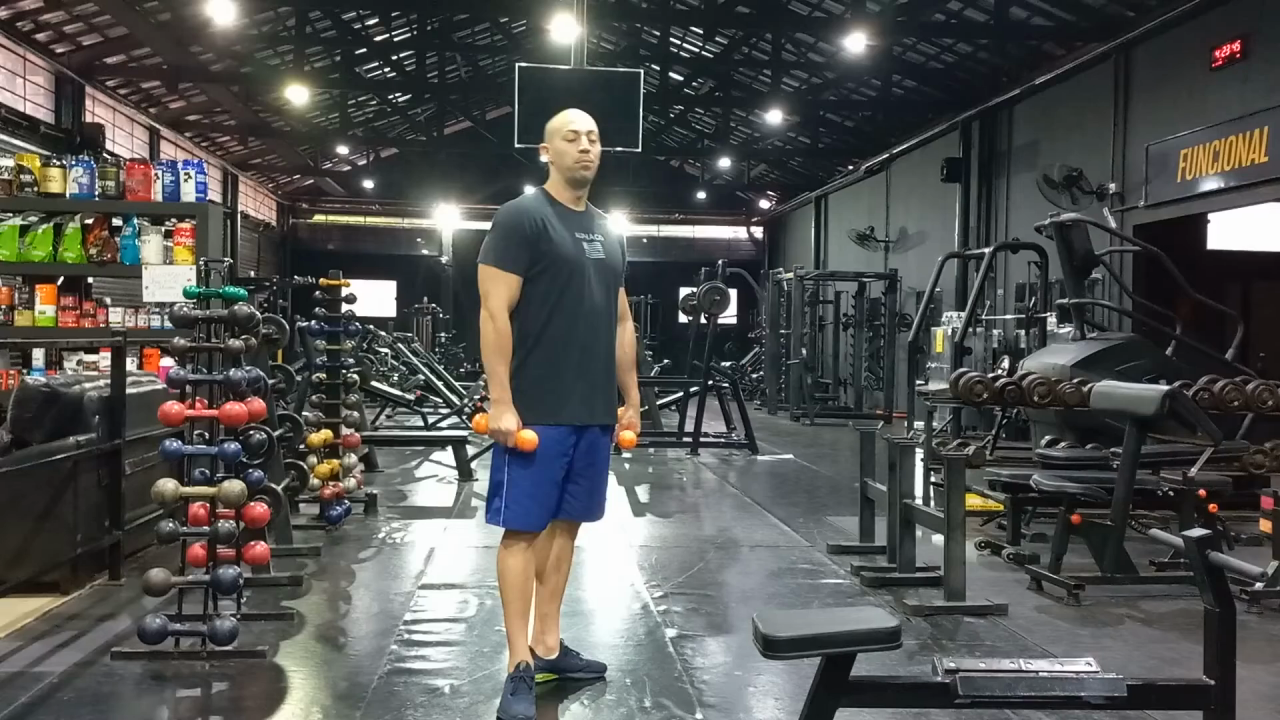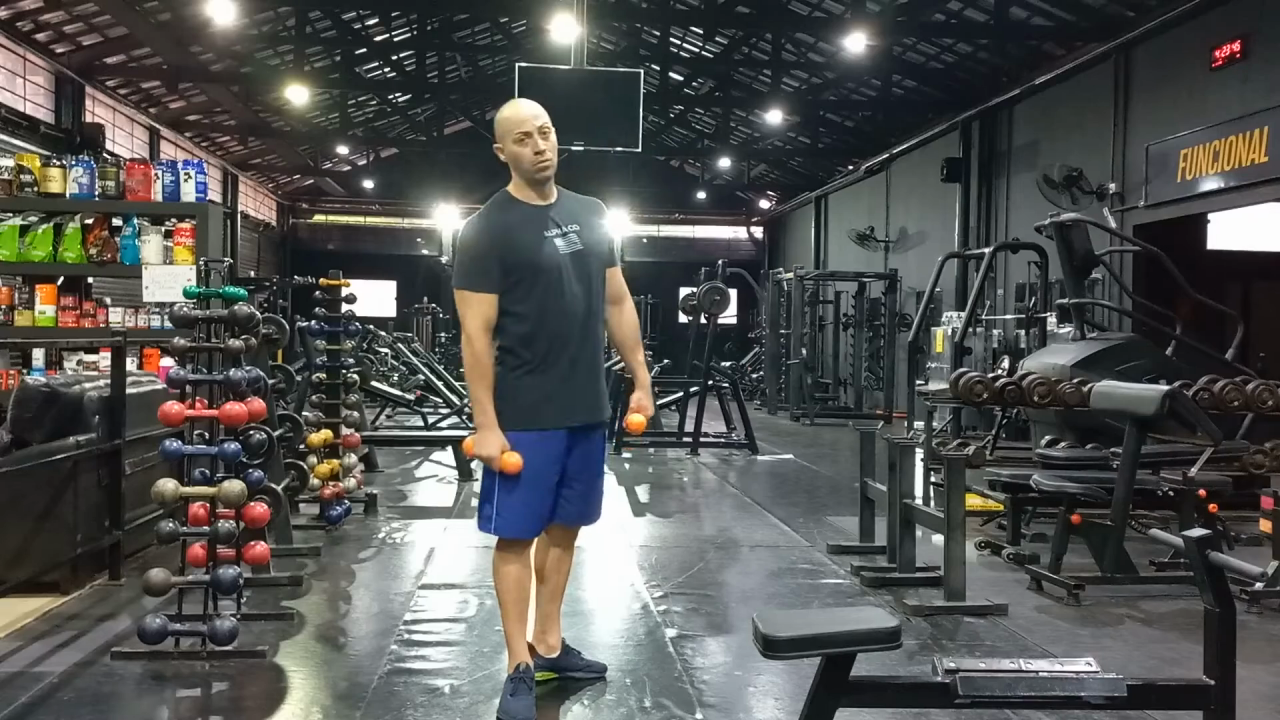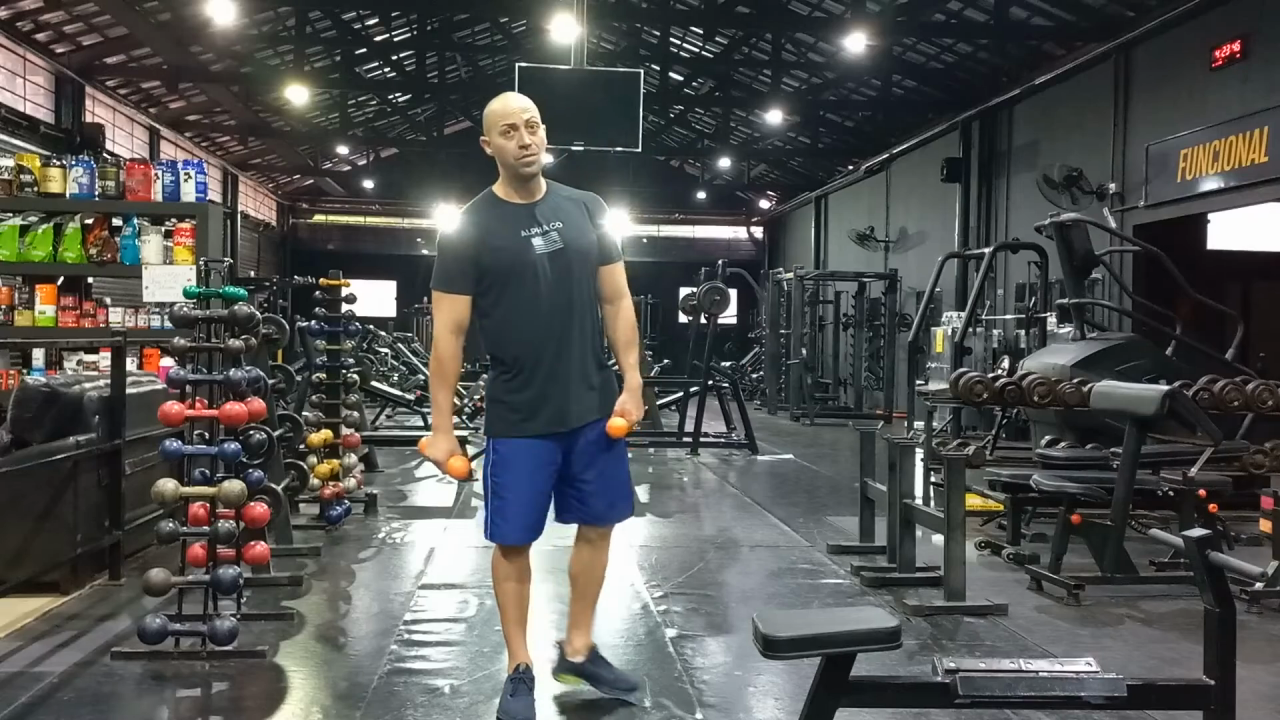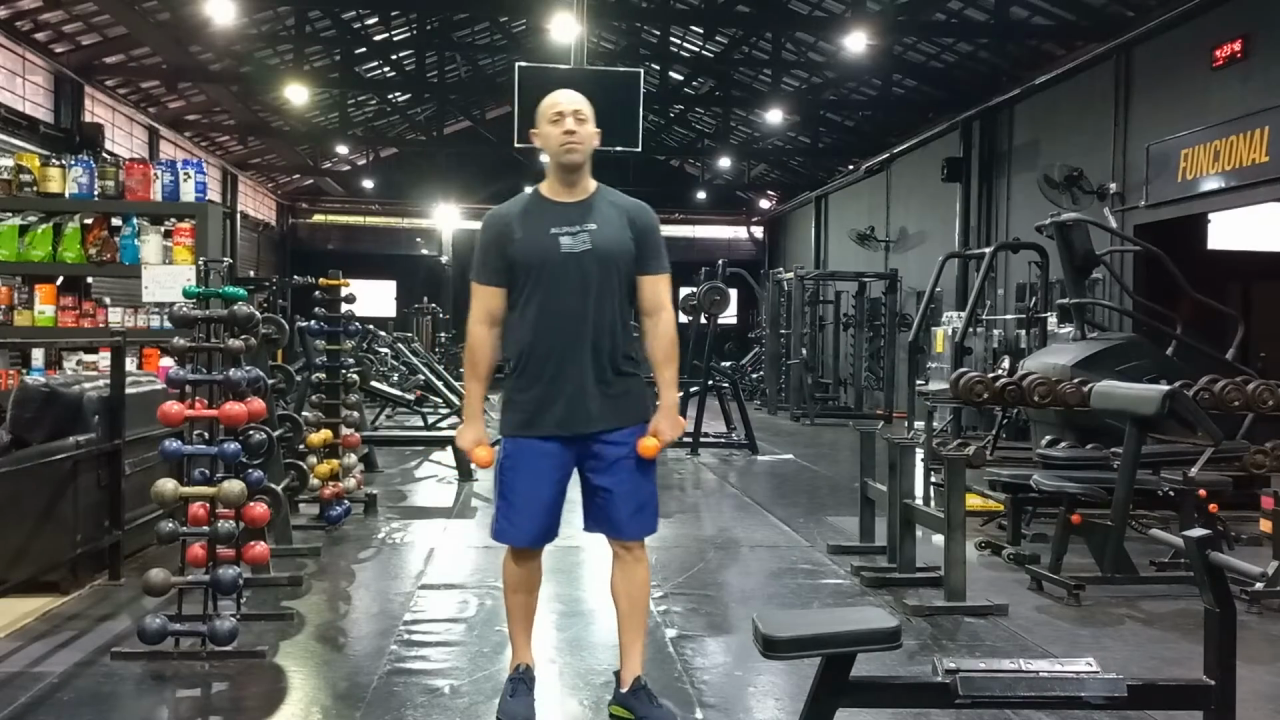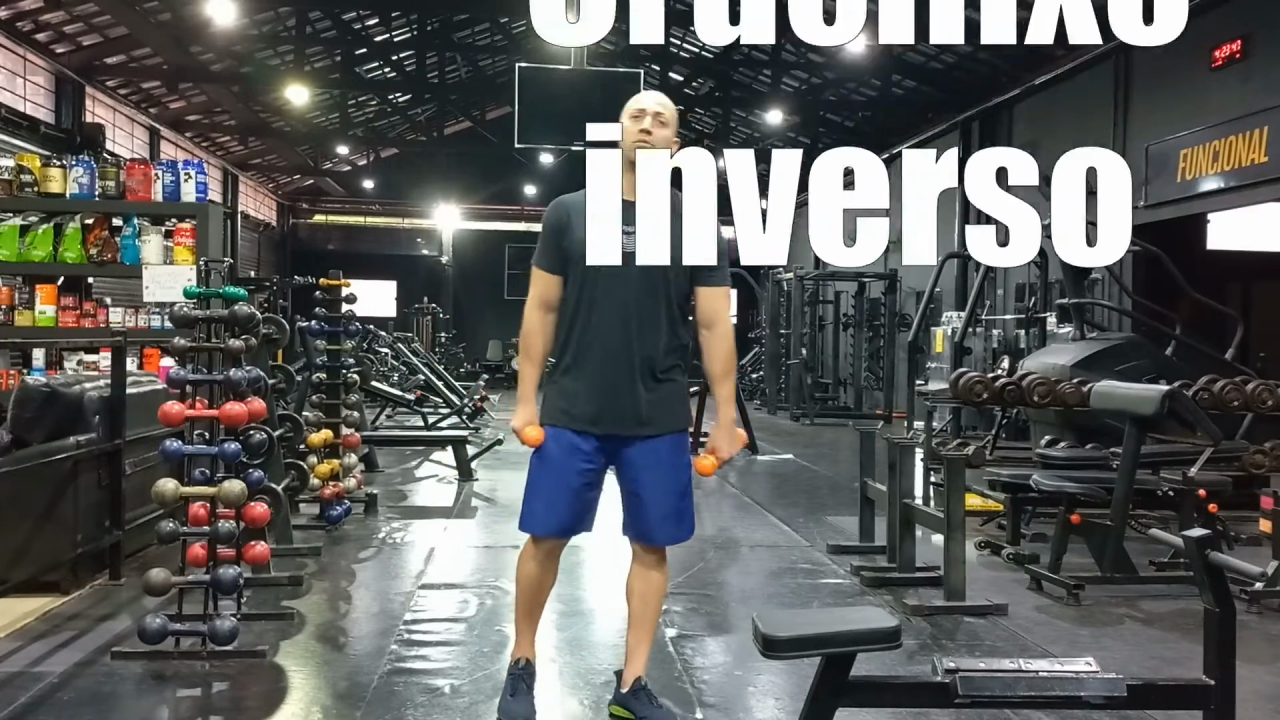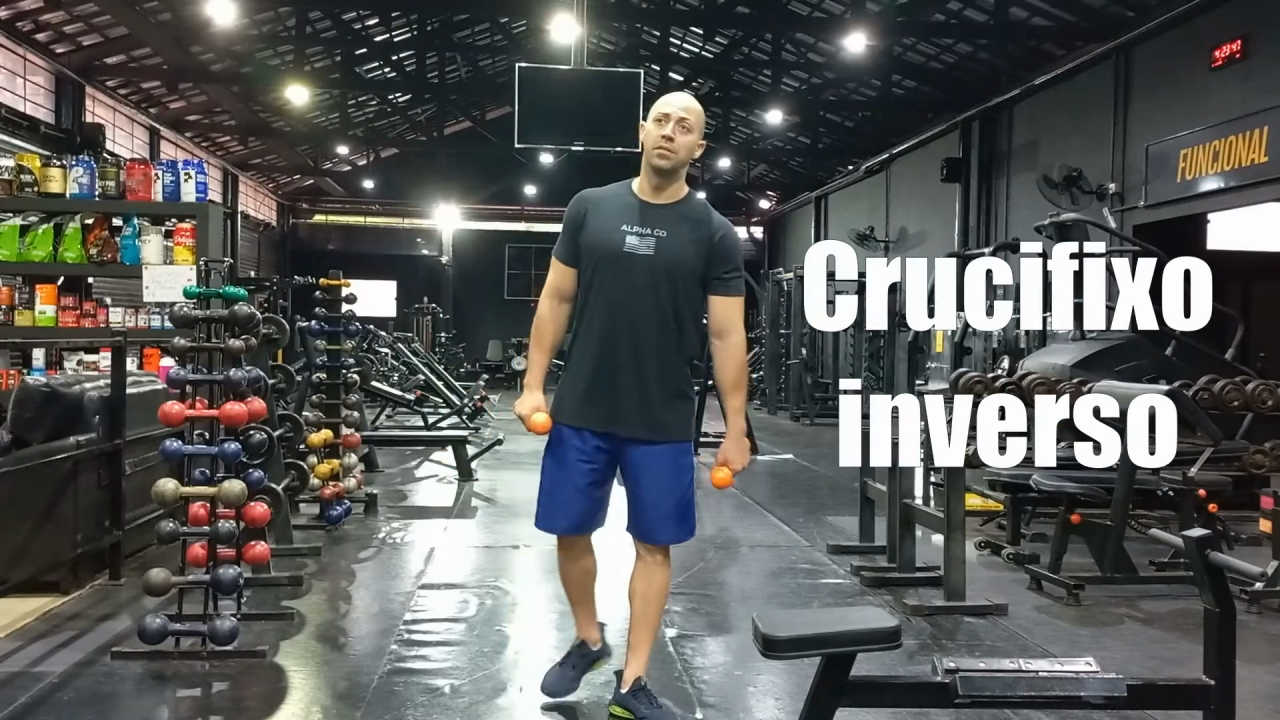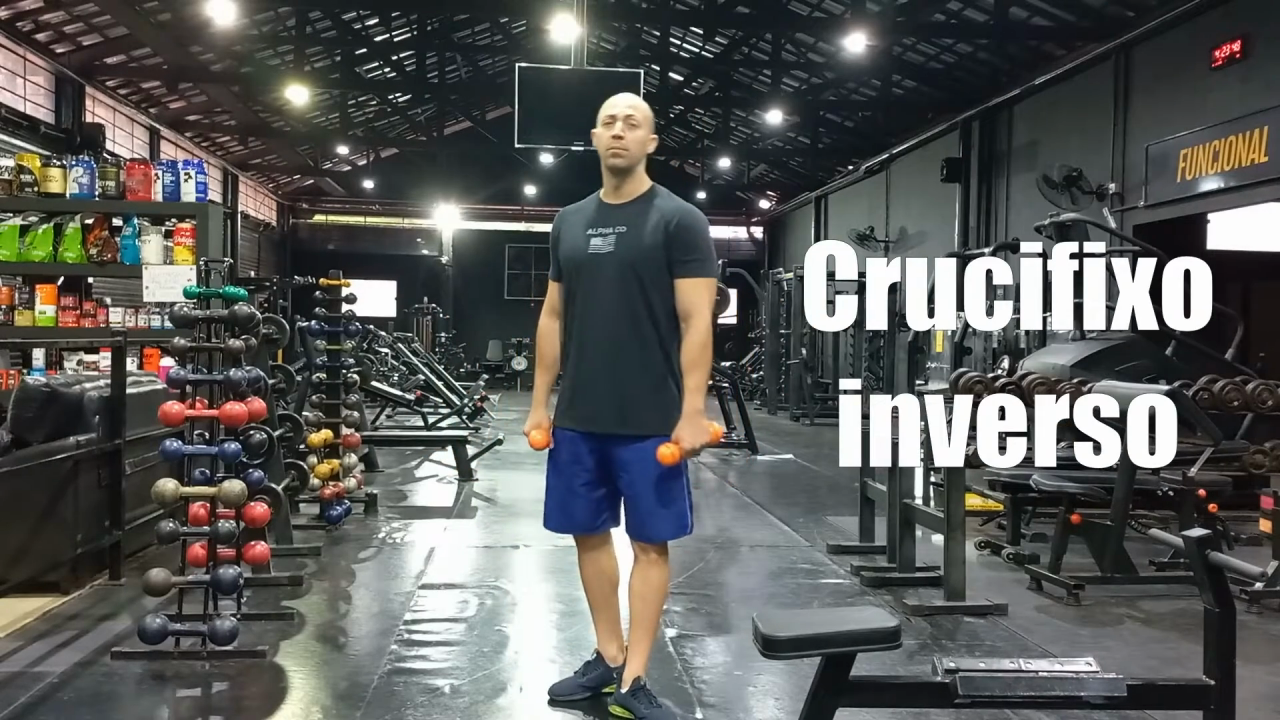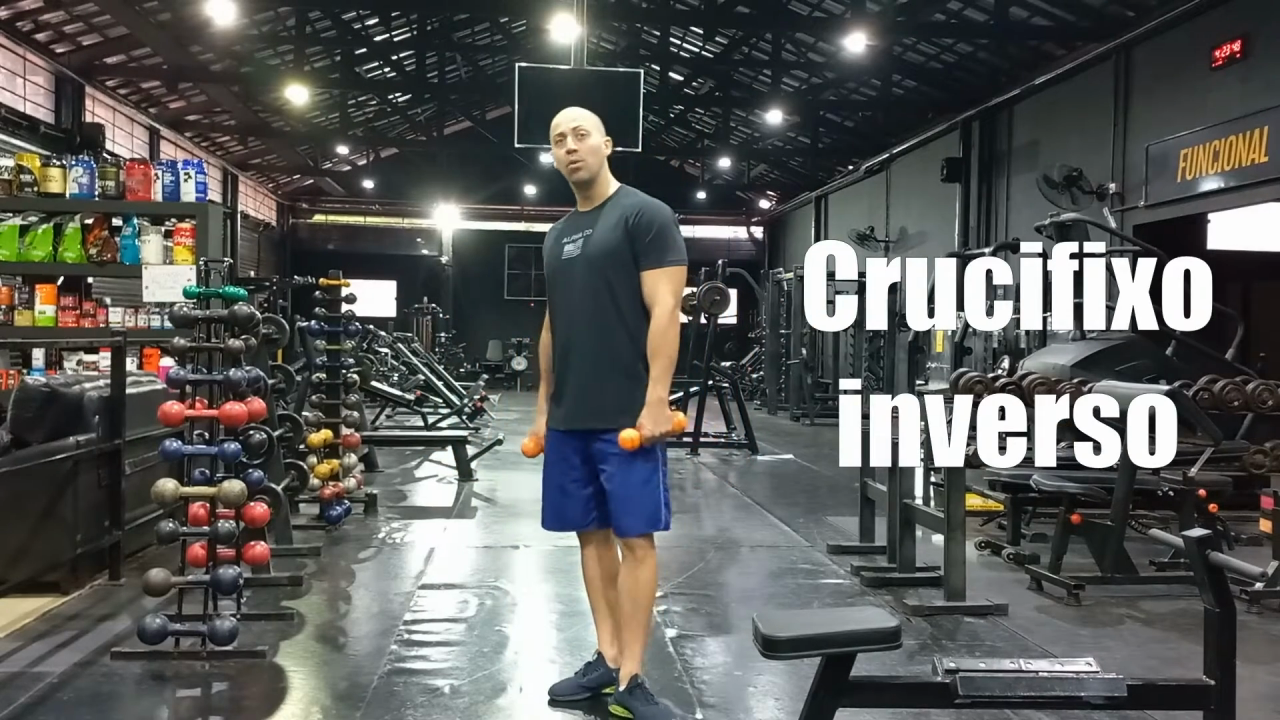
dt=0.5s
person 1, frame 1
left shoulder: (609, 233)
right shoulder: (521, 218)
left elbow: (620, 322)
right elbow: (495, 312)
left wrist: (630, 398)
right wrist: (501, 402)
left hip: (593, 409)
right hip: (536, 410)
left knee: (564, 523)
right knee: (521, 530)
left ankle: (549, 647)
right ankle: (520, 666)
person 1, frame 2
left shoulder: (590, 213)
right shoulder: (487, 229)
left elbow: (617, 302)
right elbow: (476, 332)
left wrist: (641, 379)
right wrist: (486, 424)
left hip: (587, 409)
right hip: (526, 415)
left knee: (564, 528)
right knee: (516, 536)
left ankle: (549, 645)
right ankle: (520, 668)
person 1, frame 3
left shoulder: (586, 210)
right shoulder: (468, 231)
left elbow: (616, 301)
right elbow: (448, 332)
left wrist: (632, 383)
right wrist: (441, 426)
left hip: (592, 405)
right hip: (518, 417)
left knee: (597, 527)
right knee: (512, 542)
left ankle: (577, 651)
person 1, frame 4
left shoulder: (633, 217)
right shoulder: (505, 223)
left elbow: (658, 314)
right elbow: (484, 323)
left wrist: (668, 403)
right wrist: (473, 414)
left hip: (620, 413)
right hip: (534, 417)
left knee: (630, 541)
right knee: (524, 545)
person 1, frame 5
right shoulder: (569, 213)
left elbow: (715, 325)
right elbow: (541, 310)
left wrist: (726, 417)
right wrist: (526, 399)
left hip: (657, 418)
right hip: (572, 410)
left knee: (651, 545)
right knee: (545, 536)
right ankle: (522, 665)
person 1, frame 6
left shoulder: (714, 233)
right shoulder: (590, 208)
left elbow: (727, 334)
right elbow: (556, 300)
left wrist: (736, 429)
right wrist: (533, 383)
left hip: (662, 420)
right hip: (581, 410)
left knee: (654, 545)
right knee: (570, 530)
right ankle: (587, 638)
person 1, frame 7
left shoulder: (679, 220)
right shoulder: (570, 221)
left elbow: (696, 321)
right elbow: (554, 317)
left wrist: (694, 411)
right wrist: (540, 401)
left hip: (649, 419)
right hip: (579, 416)
left knee: (649, 542)
right knee: (589, 533)
right ankle: (608, 657)
person 1, frame 8
left shoulder: (645, 215)
right shoulder: (558, 235)
left elbow: (665, 311)
left wrist: (656, 400)
right wrist: (543, 407)
left hip: (626, 413)
right hip: (571, 416)
left knee: (634, 536)
right knee: (591, 534)
right ankle: (607, 658)
